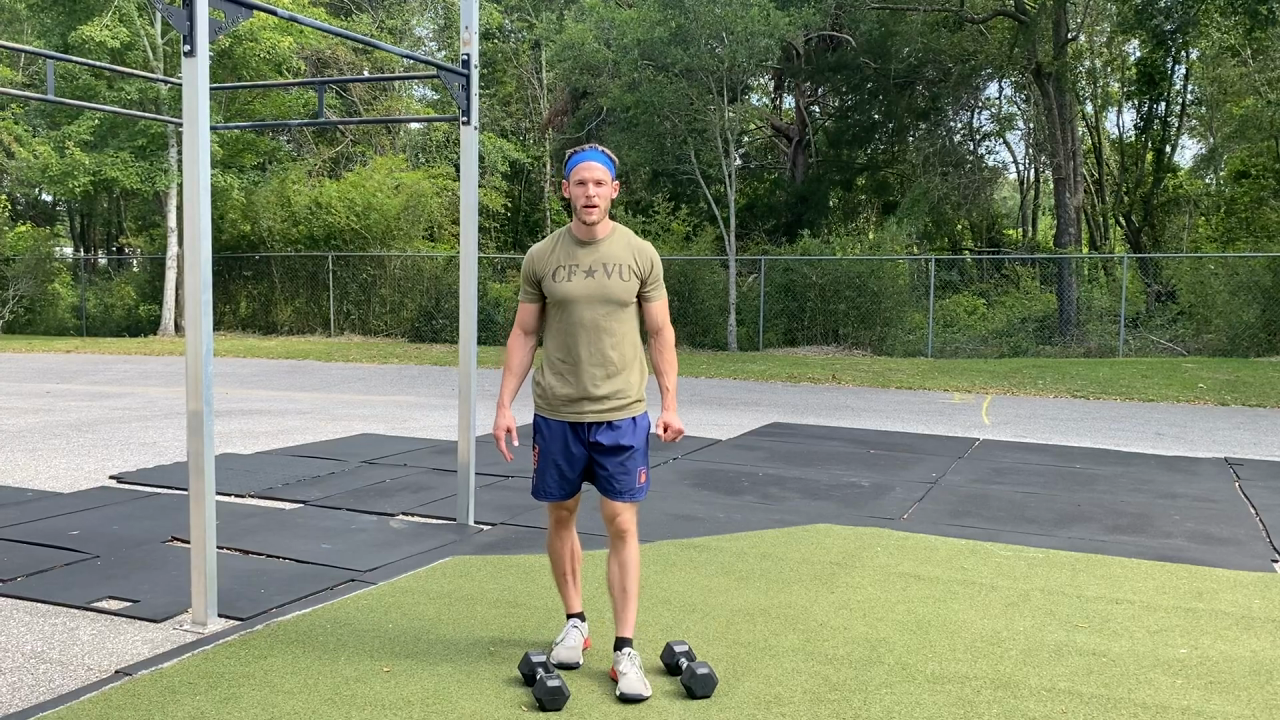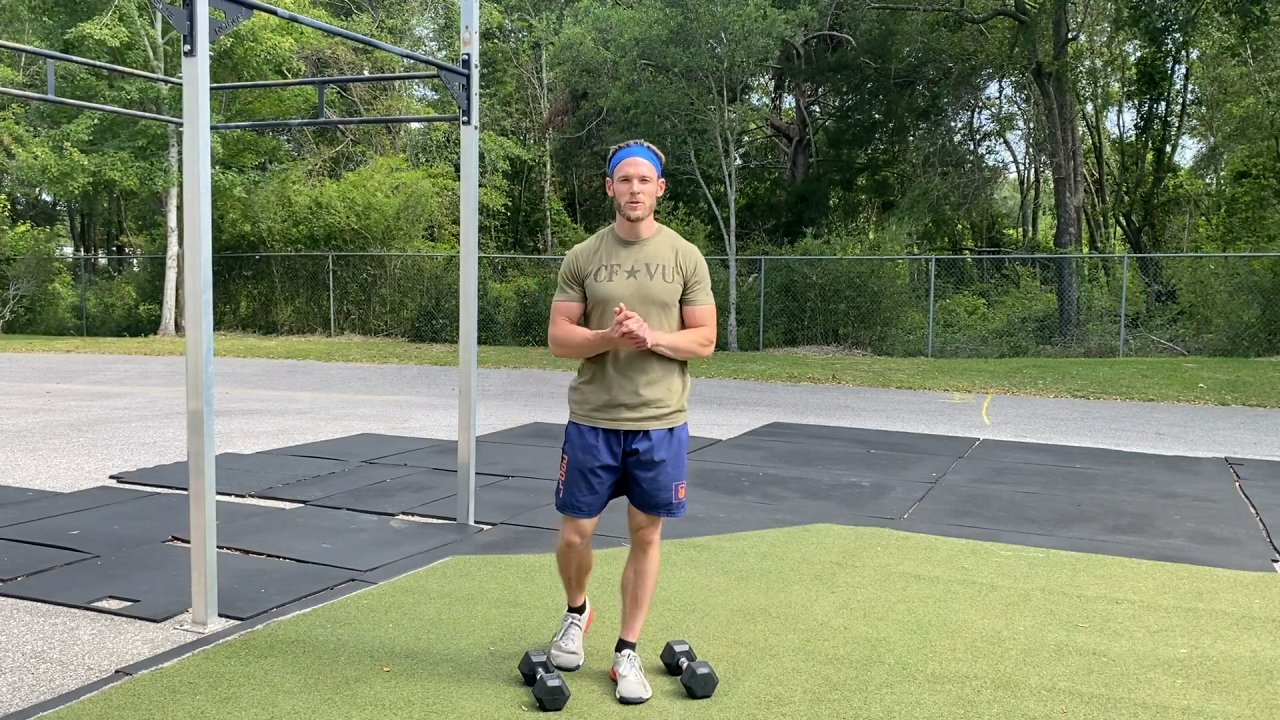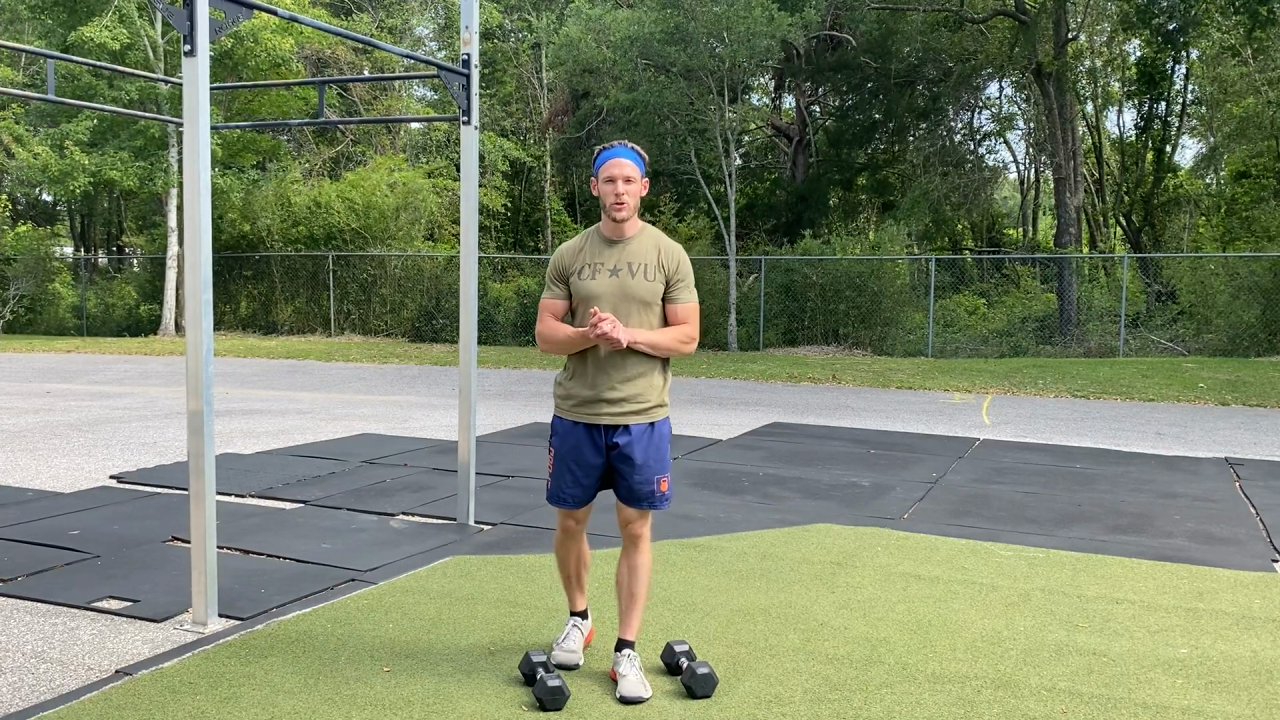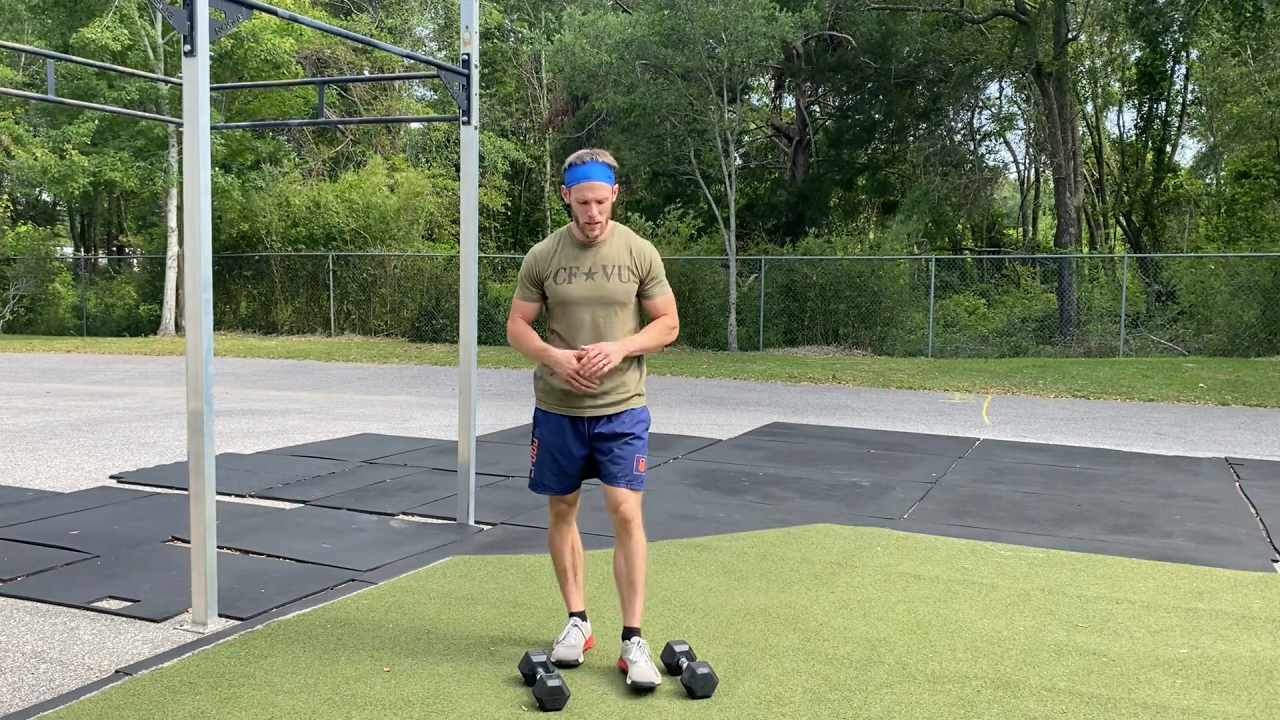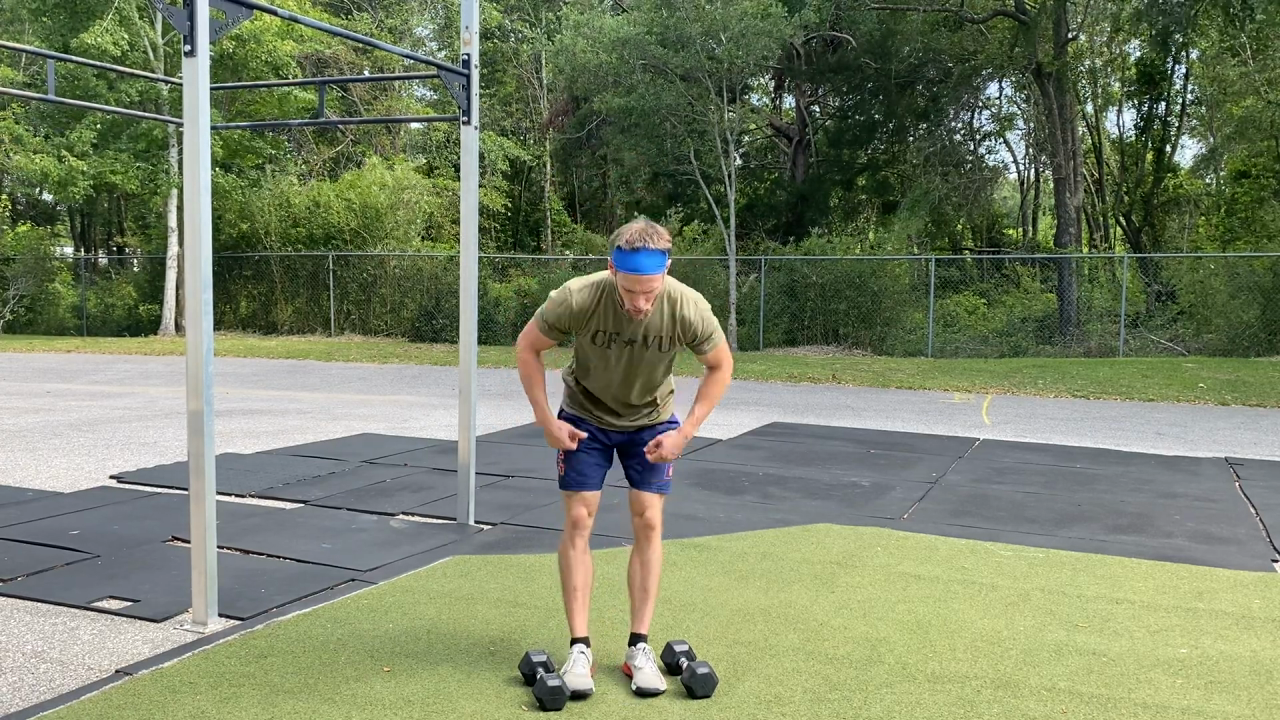
dt=1s
person 1, frame 1
left shoulder: (641, 254)
right shoulder: (541, 256)
left elbow: (660, 331)
right elbow: (525, 333)
left wrist: (669, 403)
right wrist: (504, 405)
left hip: (622, 412)
right hip: (557, 412)
left knee: (621, 525)
right knee: (561, 516)
left ankle: (625, 650)
right ankle: (575, 622)
person 1, frame 2
left shoulder: (685, 256)
right shoulder: (582, 256)
left elbow: (704, 340)
right elbow: (558, 338)
left wrist: (650, 338)
right wrist: (610, 337)
left hip: (660, 422)
right hip: (593, 420)
left knee: (645, 536)
right knee: (575, 534)
left ankle: (627, 653)
right ankle: (577, 611)
person 1, frame 3
left shoulder: (669, 254)
right shoulder: (568, 254)
left elbow: (687, 337)
right elbow: (545, 334)
left wrist: (628, 335)
right wrist: (589, 335)
left hip: (642, 417)
right hip: (577, 414)
left knee: (636, 530)
right knee: (571, 524)
left ankle: (627, 651)
right ankle: (578, 617)
person 1, frame 4
left shoulder: (640, 252)
right shoulder: (542, 256)
left elbow: (668, 324)
right elbow: (517, 327)
left wrist: (620, 348)
right wrist: (552, 355)
left hip: (622, 407)
right hip: (558, 408)
left knee: (627, 513)
right knee: (562, 511)
left ankle: (634, 641)
right ankle: (577, 621)
person 1, frame 5
left shoulder: (688, 308)
right shoulder: (576, 298)
left elbow: (721, 367)
right elbow: (528, 348)
left wrist: (685, 431)
right wrist: (547, 421)
left hip: (650, 420)
right hip: (585, 416)
left knee: (648, 522)
right knee: (579, 521)
left ankle: (639, 647)
right ankle: (579, 647)
